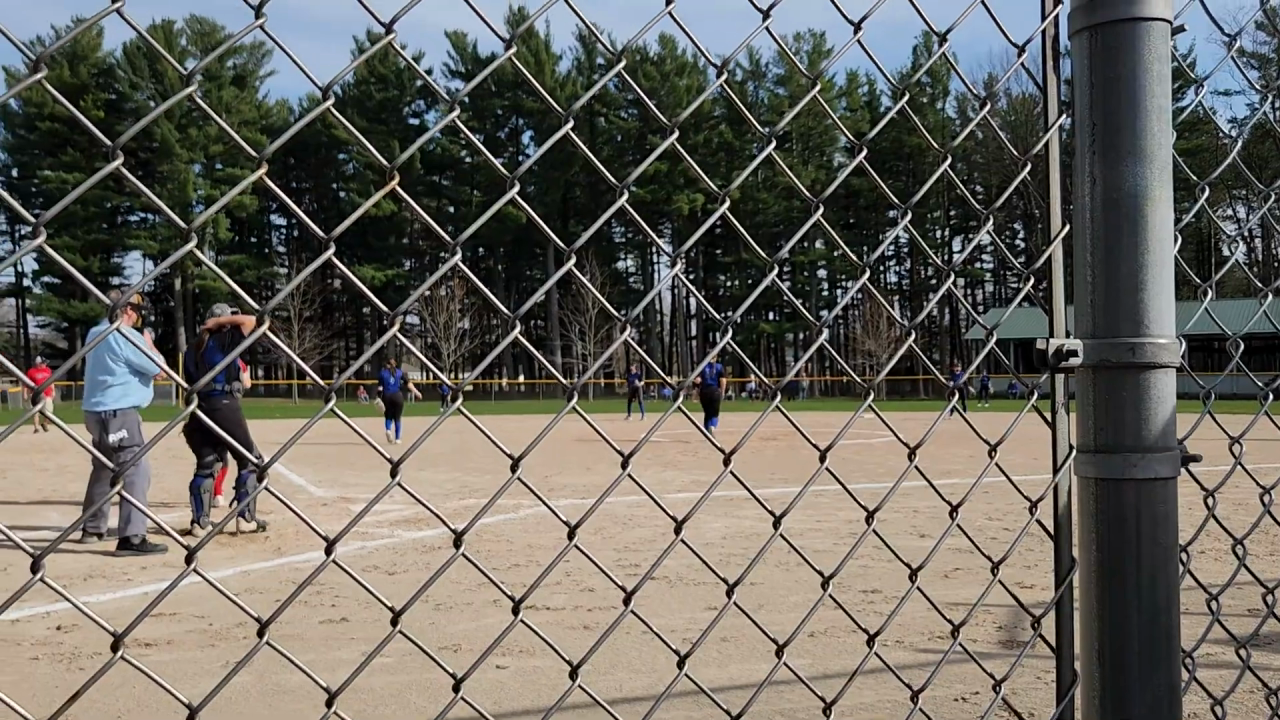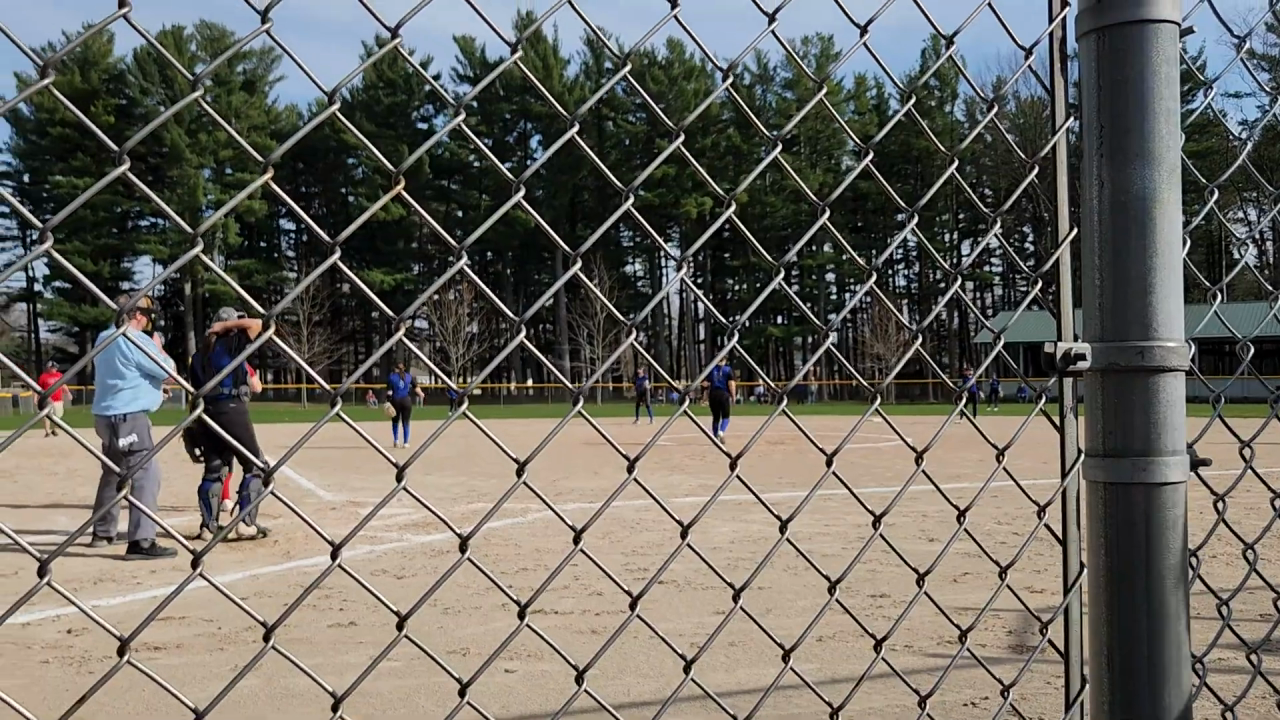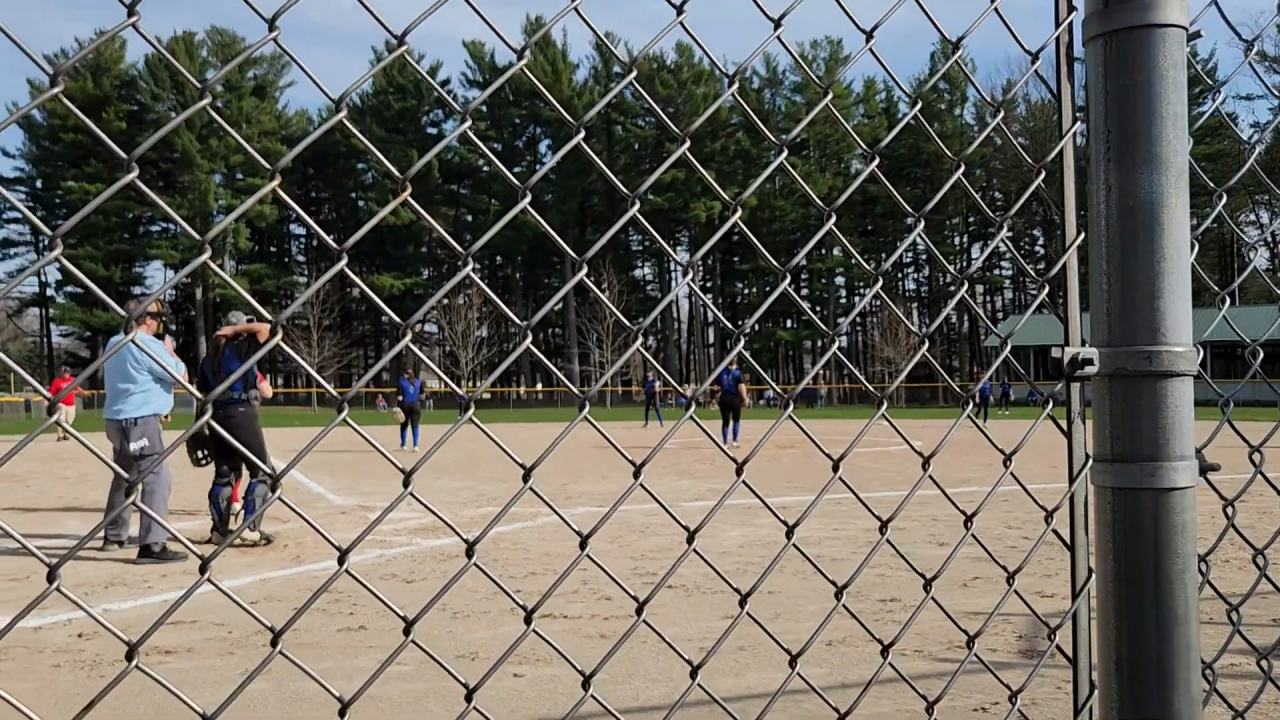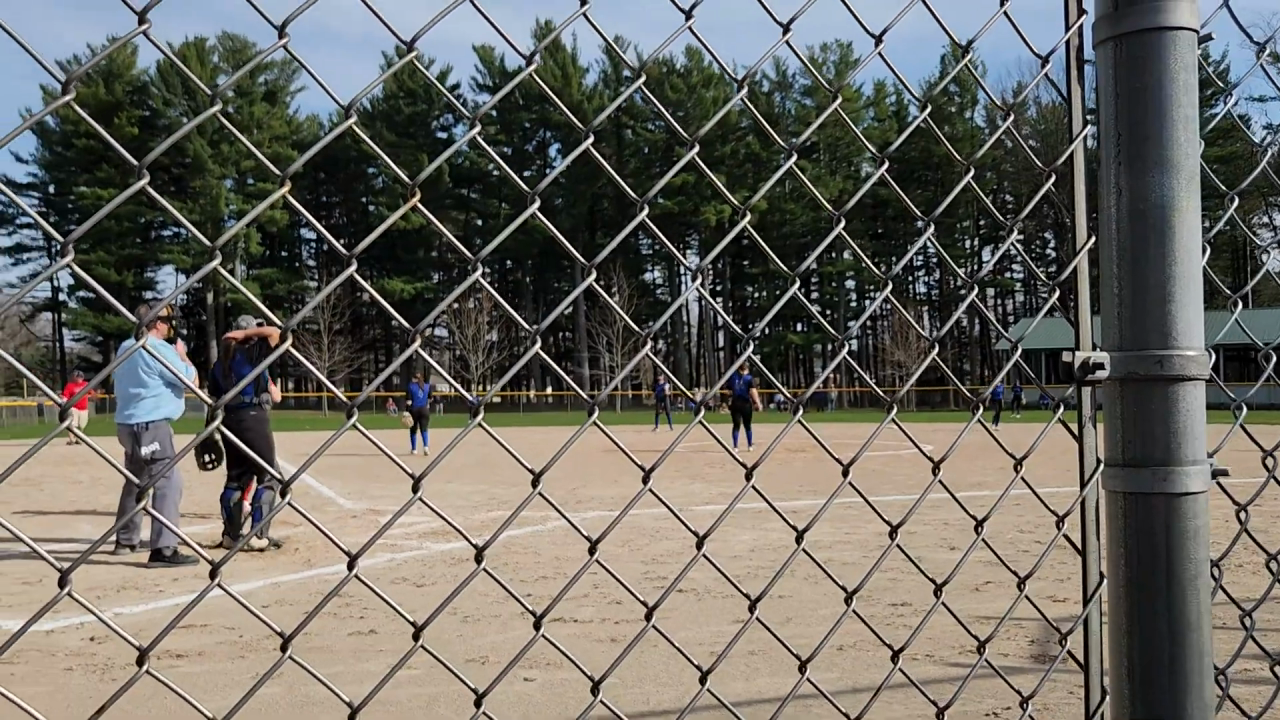
dt=0.1s
person 1, frame 1
left shoulder: (95, 334)
right shoulder: (125, 335)
right elbow: (160, 370)
left wrist: (152, 361)
right wrist: (149, 345)
left hip: (97, 412)
right hip: (118, 413)
left knee: (103, 470)
right knee: (136, 472)
left ankle: (92, 528)
right ankle: (131, 538)
person 1, frame 2
left shoulder: (103, 339)
right shoulder: (136, 340)
right elbow: (170, 373)
left wrist: (155, 389)
right wrist: (158, 348)
left hip: (106, 416)
right hip: (128, 418)
left knee: (113, 474)
right knee: (147, 475)
left ankle: (102, 532)
right ankle: (141, 542)
person 1, frame 3
left shoulder: (114, 343)
right shoulder: (147, 344)
right elbow: (181, 377)
right wrist: (170, 351)
left hip: (117, 420)
right hip: (139, 422)
left knee: (124, 478)
right knee: (157, 479)
left ankle: (113, 536)
right ankle: (151, 546)
person 1, frame 4
left shoulder: (125, 348)
right shoulder: (158, 348)
right elbow: (192, 381)
right wrist: (182, 354)
left hip: (128, 424)
right hip: (151, 426)
left knee: (136, 482)
right knee: (169, 483)
left ankle: (125, 540)
right ankle: (163, 550)
person 2, frame 1
left shoulder: (192, 350)
right shoulder: (224, 341)
right elbow: (250, 321)
left wrist: (189, 421)
right wrist: (220, 322)
left hip: (200, 409)
right hip: (225, 407)
left knee: (205, 466)
right knee: (249, 460)
left ankle: (199, 523)
right ankle: (246, 517)
person 2, frame 2
left shoulder: (200, 355)
right shoulder: (231, 345)
left elbow: (194, 392)
right elbow: (256, 324)
left wrist: (192, 426)
right wrist: (226, 326)
left hip: (208, 413)
right hip: (233, 411)
left knee: (213, 471)
right knee: (254, 465)
left ankle: (208, 527)
right ankle: (246, 522)
person 2, frame 3
left shoulder: (209, 358)
right shoulder: (241, 349)
left elbow: (203, 397)
right elbow: (265, 329)
right wrist: (235, 330)
left hip: (218, 417)
right hip: (242, 415)
left knee: (224, 475)
right knee: (262, 470)
left ankle: (219, 531)
right ankle: (251, 528)
person 2, frame 4
left shoulder: (220, 363)
right shoulder: (252, 354)
left elbow: (214, 401)
right elbow: (275, 331)
right wrist: (246, 334)
left hip: (230, 421)
right hip: (254, 419)
left knee: (235, 479)
right knee: (268, 477)
left ankle: (230, 535)
right ankle: (258, 535)
